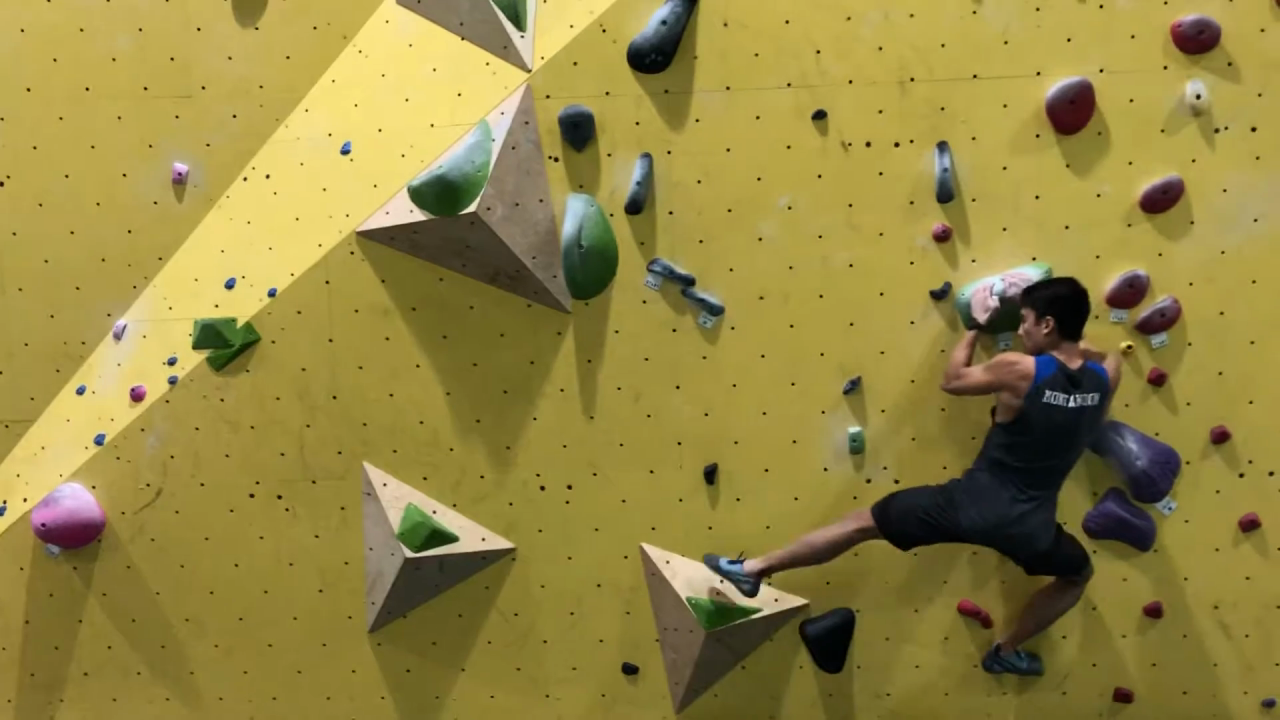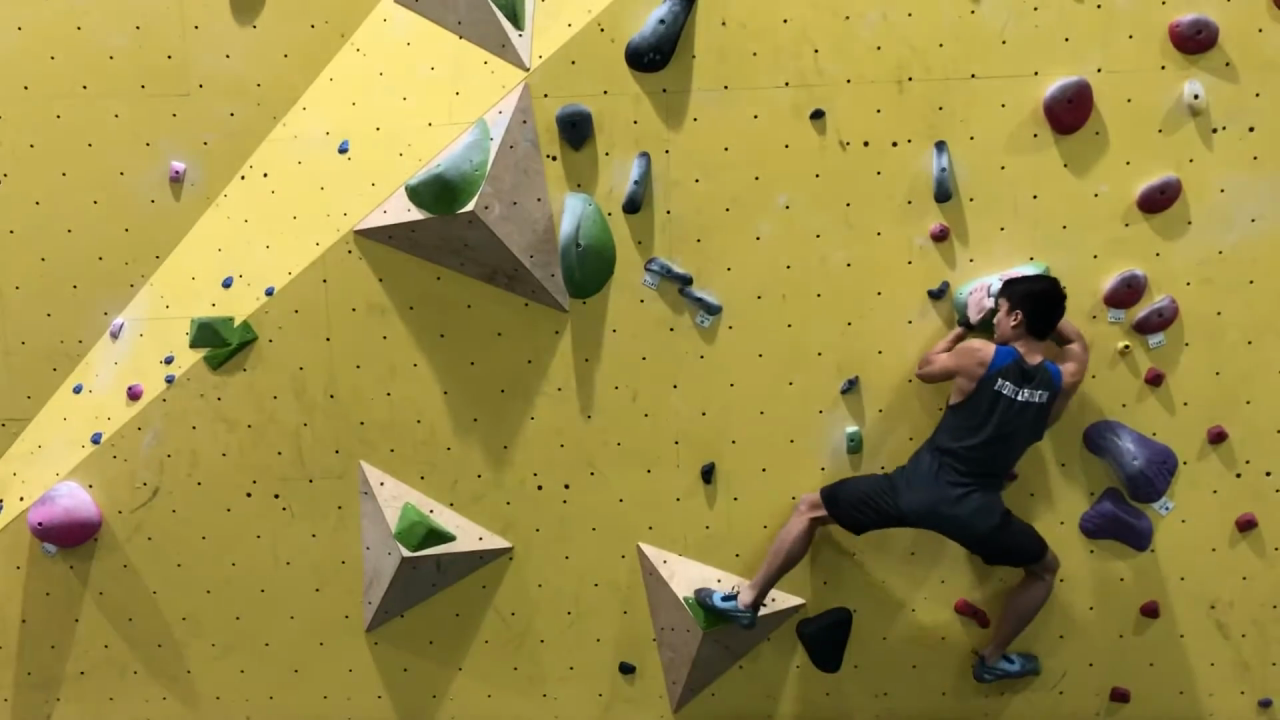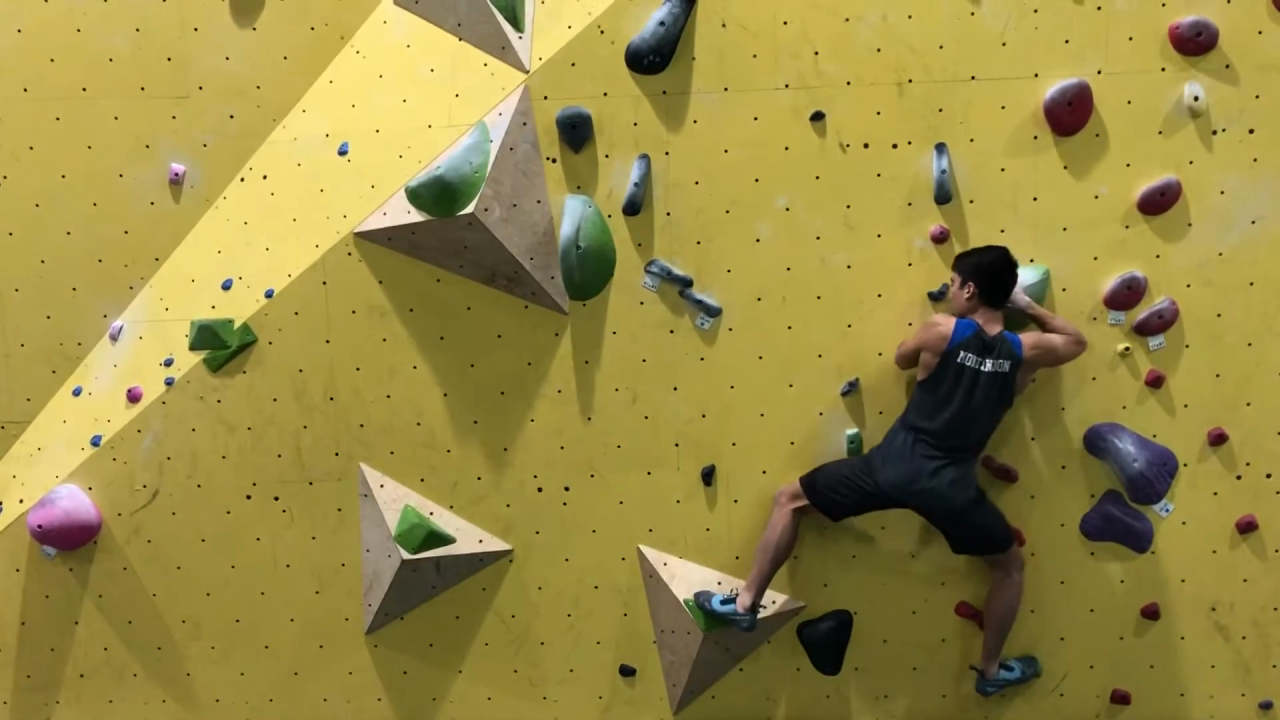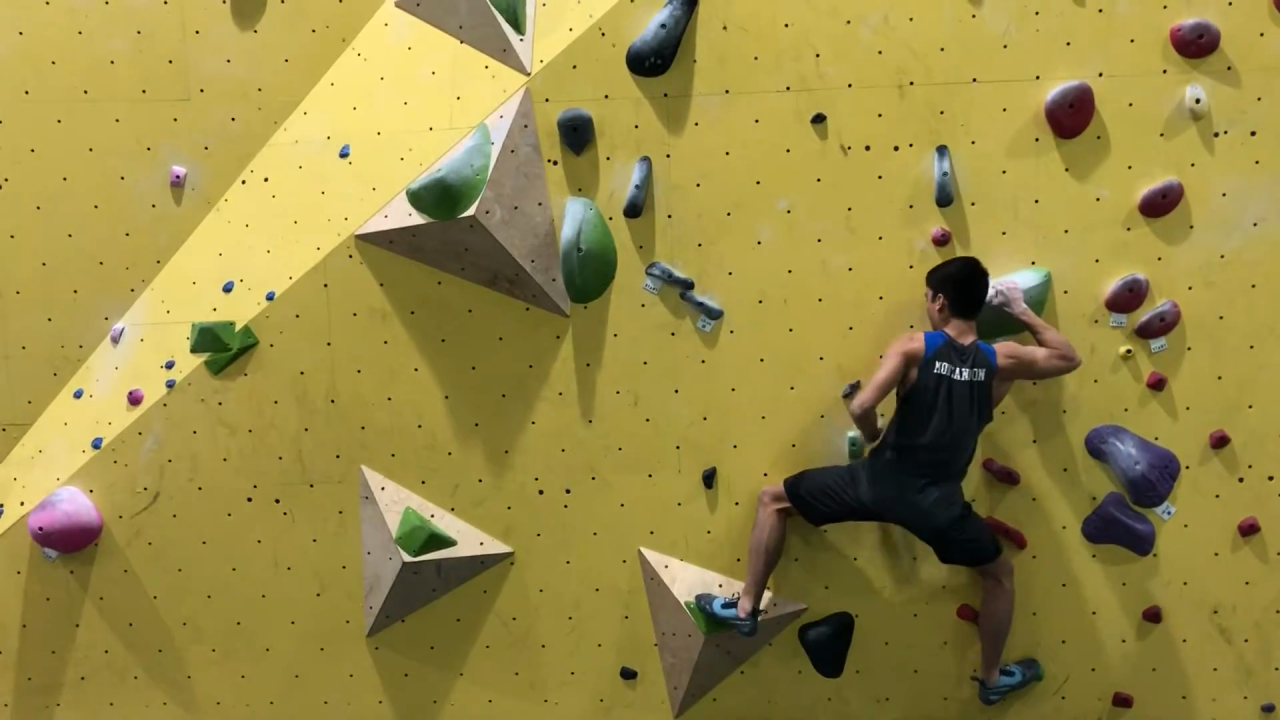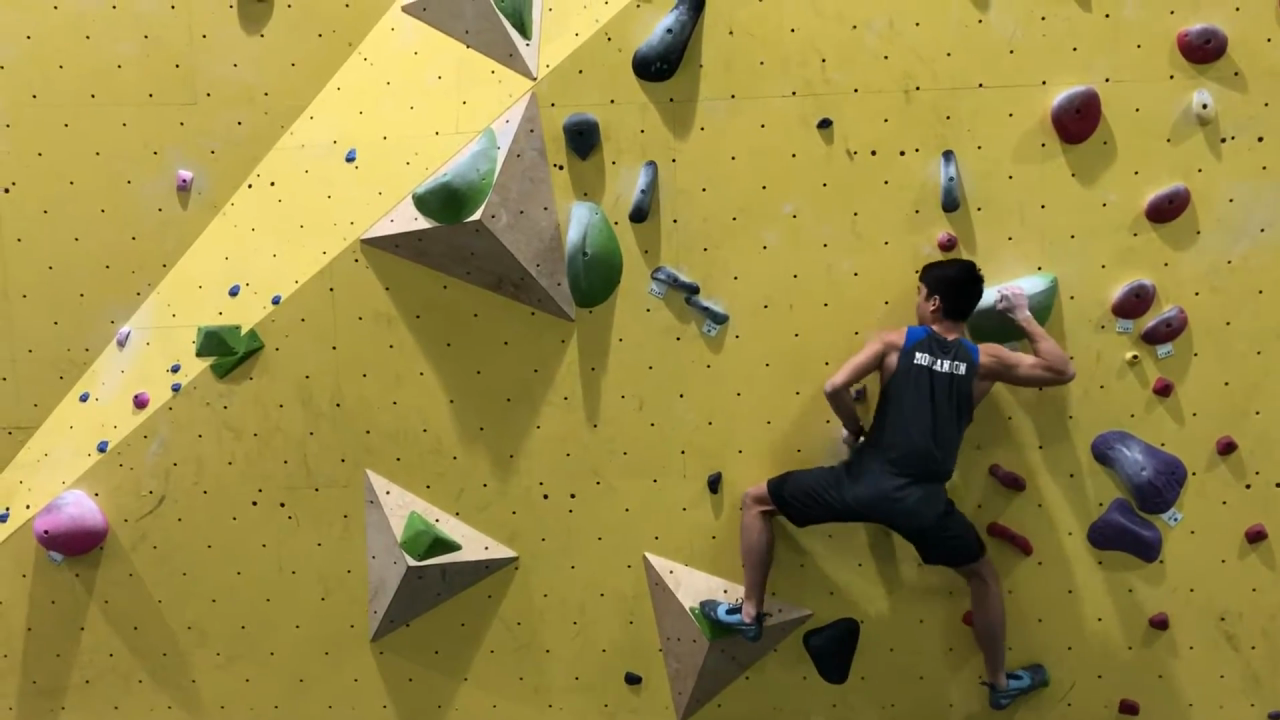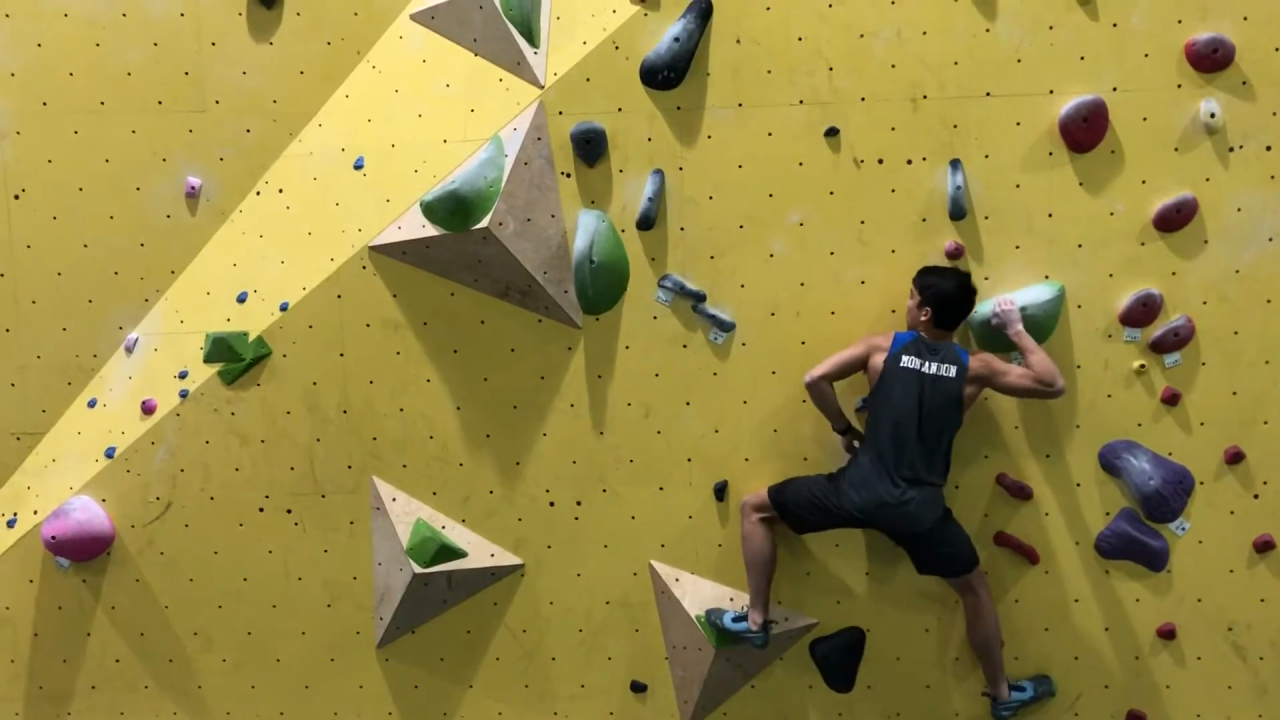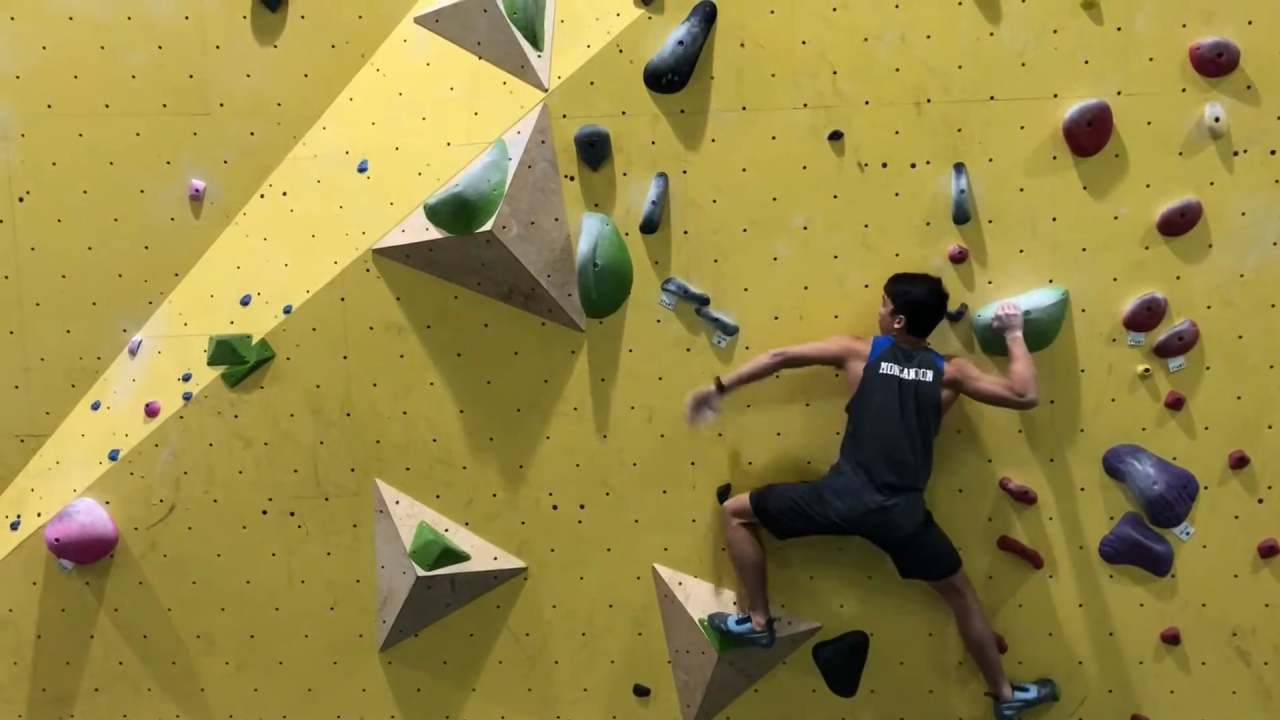
dt=0.4s
person 1, frame 1
left shoulder: (1018, 370)
right shoulder: (1106, 376)
left elbow: (952, 380)
right elbow: (1080, 347)
left wrist: (976, 325)
right wrist: (1056, 302)
left hip: (974, 502)
right hip: (1031, 523)
left knee: (857, 523)
right knee: (1077, 575)
left ankle: (753, 570)
right ankle: (1007, 651)
person 1, frame 2
left shoulder: (979, 355)
right shoulder: (1063, 382)
left elbow: (924, 369)
right elbow: (1078, 343)
left wrist: (967, 324)
right wrist: (1040, 305)
left hip: (919, 488)
right hip: (976, 509)
left knee: (810, 508)
right knee: (1044, 570)
left ankle: (747, 600)
right ankle: (992, 660)
person 1, frame 3
left shoulder: (941, 330)
right shoulder: (1026, 351)
left elbow: (902, 359)
right elbow: (1076, 341)
right wrist: (1027, 304)
left hip: (894, 465)
right hip: (951, 485)
left knee: (788, 499)
right knee: (1011, 566)
left ankle: (745, 602)
right ankle: (991, 669)
person 1, frame 4
left shoulder: (912, 347)
right shoulder: (1002, 360)
left elbow: (860, 408)
right elbow: (1069, 359)
left wrist: (873, 433)
right wrist: (1022, 311)
left hip: (882, 481)
right hip: (938, 500)
left knee: (772, 499)
right knee: (1000, 575)
left ankle: (745, 607)
right ankle: (992, 678)
person 1, frame 5
left shoulder: (895, 342)
right shoulder: (986, 360)
left elbow: (835, 387)
right elbow: (1063, 372)
left wrist: (855, 430)
right wrist: (1024, 317)
left hip: (866, 482)
right hip: (922, 499)
left knee: (755, 501)
right knee: (984, 579)
left ankle: (749, 612)
right ankle: (1000, 682)
person 1, frame 6
left shoulder: (881, 346)
right shoulder: (974, 367)
left elbow: (815, 378)
right elbow: (1052, 385)
left wrist: (846, 431)
right wrist: (1016, 329)
left hip: (862, 489)
right hip: (920, 506)
left knee: (754, 508)
right knee: (975, 591)
left ankle: (754, 619)
person 1, frame 7
left shoulder: (859, 351)
right shoulder: (950, 372)
left elbow: (782, 357)
right elbow: (1024, 395)
left wrist: (720, 386)
right wrist: (1013, 334)
left hip: (843, 497)
right hip: (902, 512)
left knee: (736, 513)
right knee: (962, 596)
left ankle: (756, 620)
